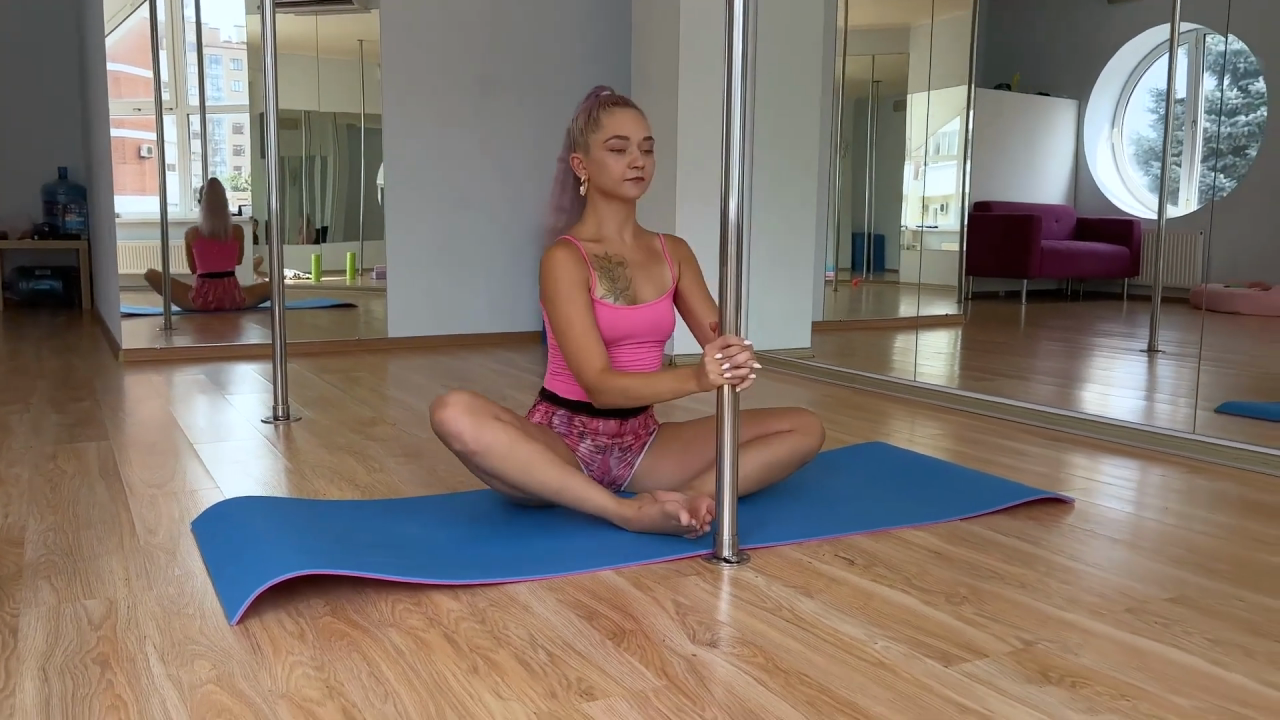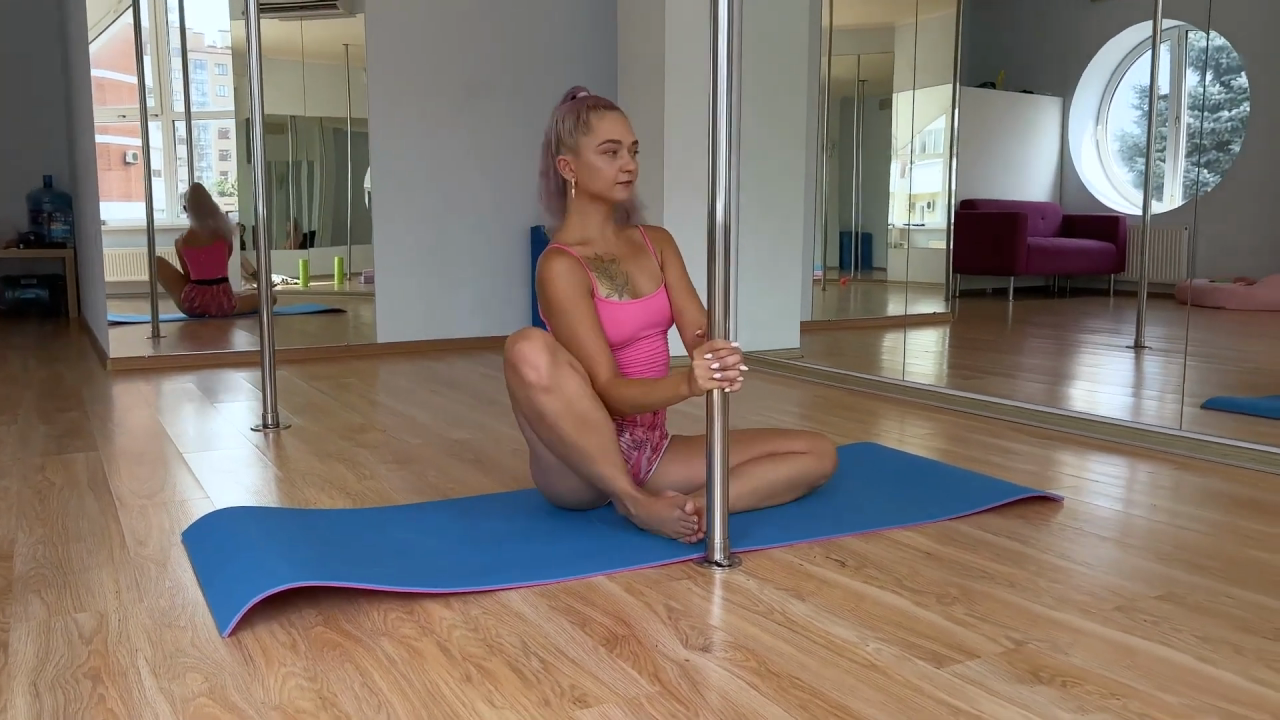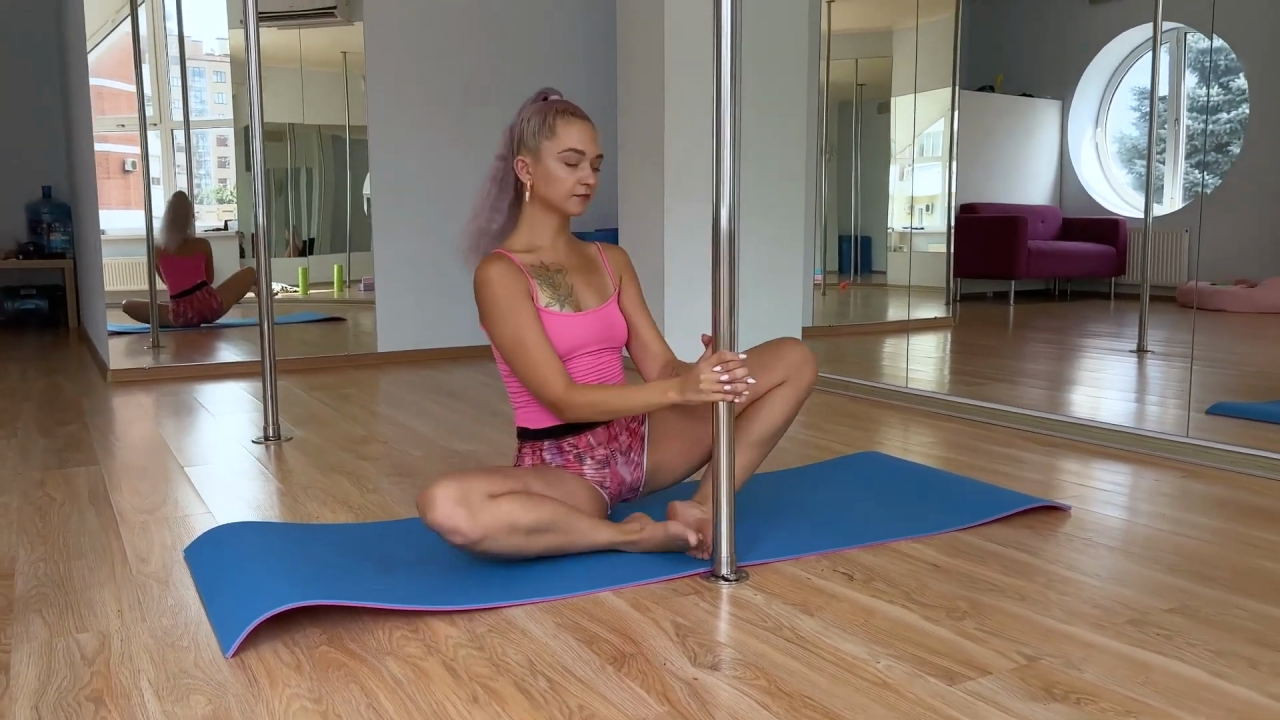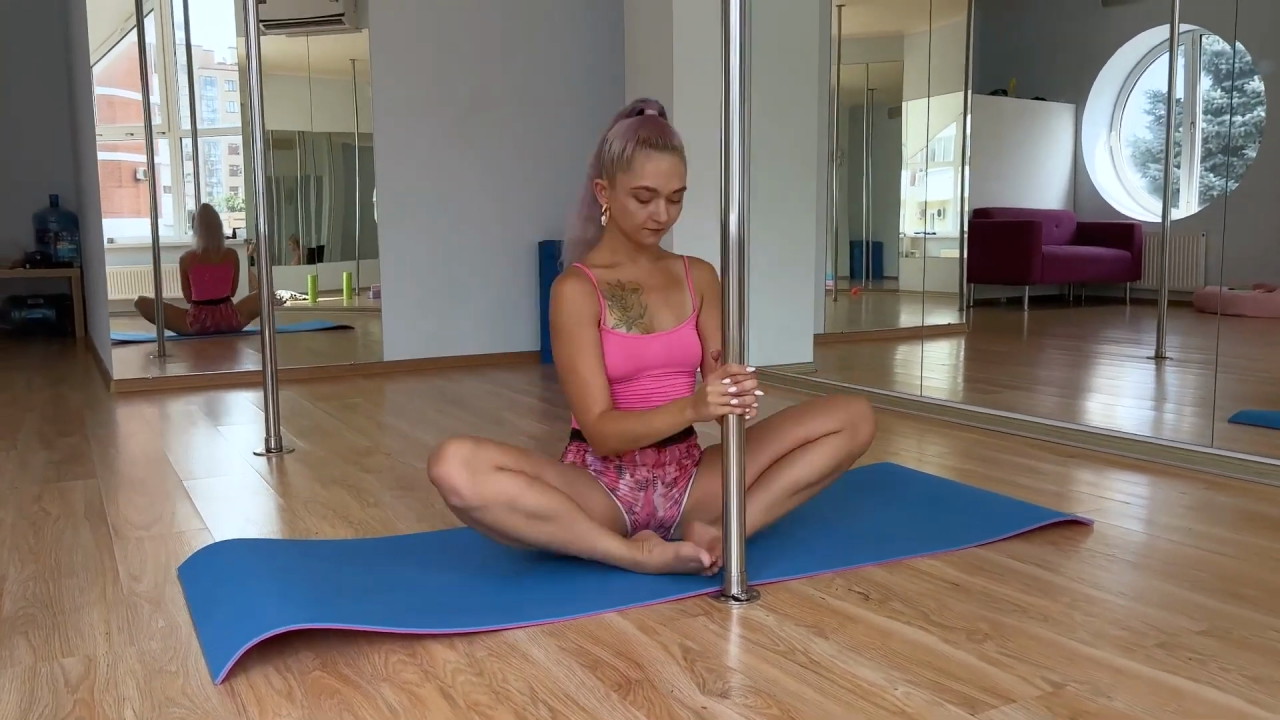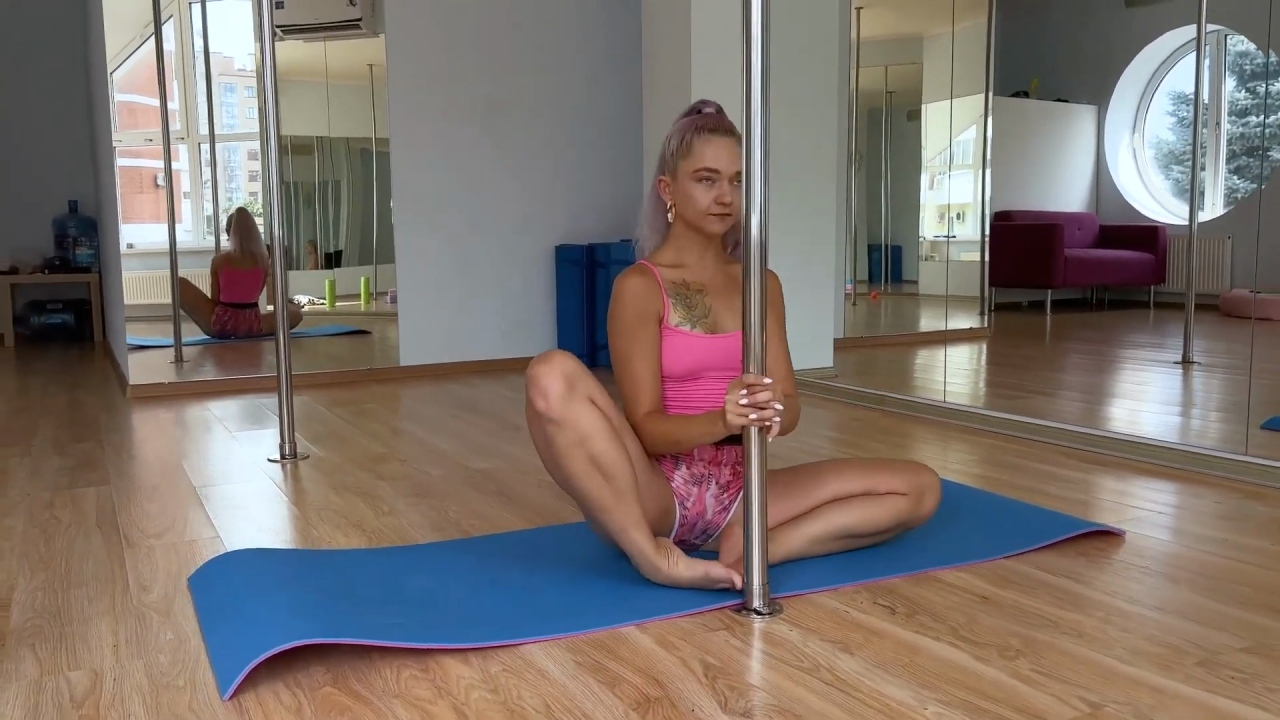
dt=0.5s
person 1, frame 1
left shoulder: (674, 252)
right shoulder: (565, 258)
left elbow: (720, 347)
right elbow: (599, 384)
left wrist: (734, 360)
right wrist: (695, 377)
left hip: (640, 442)
right hip: (563, 442)
left knee: (805, 429)
right knee: (453, 413)
right ankle: (627, 510)
person 1, frame 2
left shoulder: (657, 243)
right shoulder: (561, 266)
left elbow: (699, 336)
right elbow: (610, 392)
left wrist: (718, 356)
right wrist: (687, 382)
left hip: (652, 445)
right hip: (583, 465)
left knee: (819, 454)
right knee: (528, 349)
left ankle: (693, 505)
right ankle: (638, 503)
person 1, frame 3
left shoulder: (612, 261)
right shoulder: (499, 273)
left elbow: (660, 366)
right elbow: (562, 399)
left wrist: (705, 374)
right wrist: (680, 390)
left hip: (637, 447)
right hip: (561, 472)
left knee: (794, 359)
right knee: (445, 507)
left ankle: (702, 508)
right ankle: (627, 534)
person 1, frame 4
left shoulder: (698, 277)
right shoulder: (576, 289)
left elbow: (719, 380)
right elbow: (602, 431)
left wrist: (733, 394)
right wrist: (693, 408)
left hip: (686, 479)
right hip: (601, 490)
left knee: (854, 418)
right knee: (450, 469)
left ankle: (717, 531)
right ankle: (631, 551)
person 1, frame 5
left shoulder: (762, 285)
right shoulder: (639, 286)
left elbow: (789, 408)
right elbow: (646, 429)
left wrist: (769, 411)
right wrist: (721, 420)
left hip: (733, 487)
right hip: (654, 490)
left knee: (920, 489)
right knee: (552, 374)
left ankle: (751, 548)
right ankle: (655, 557)
